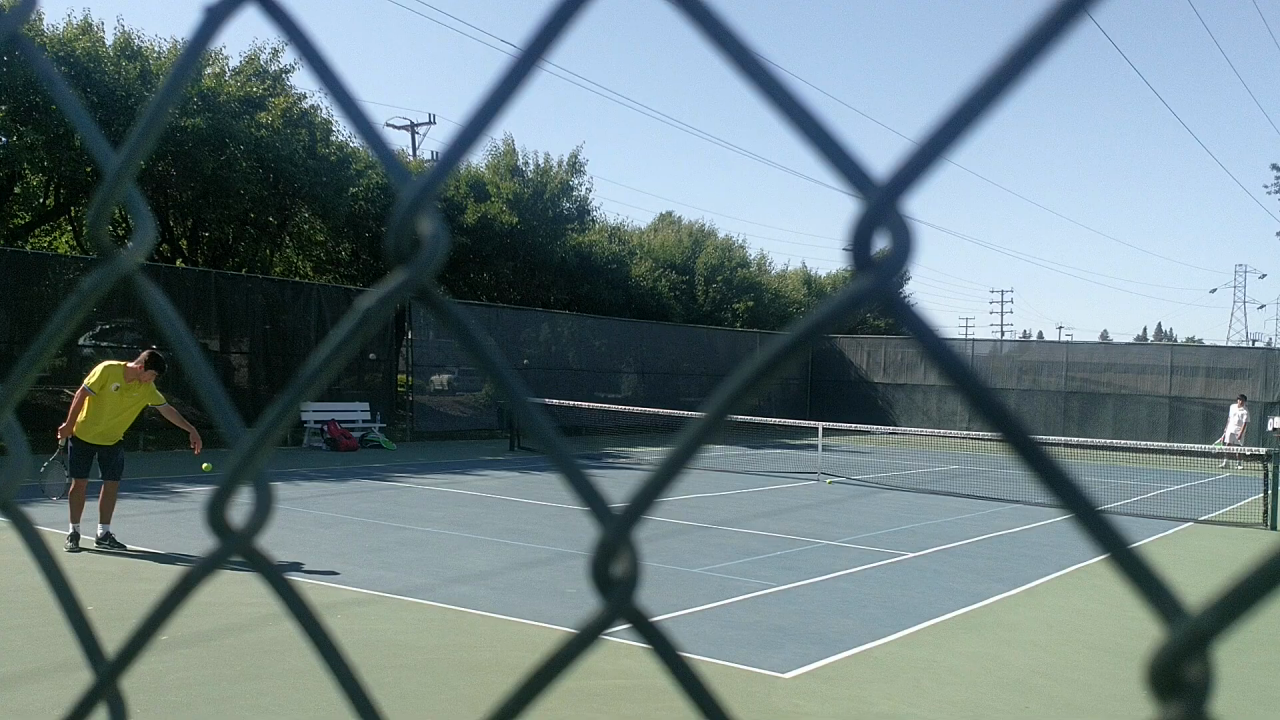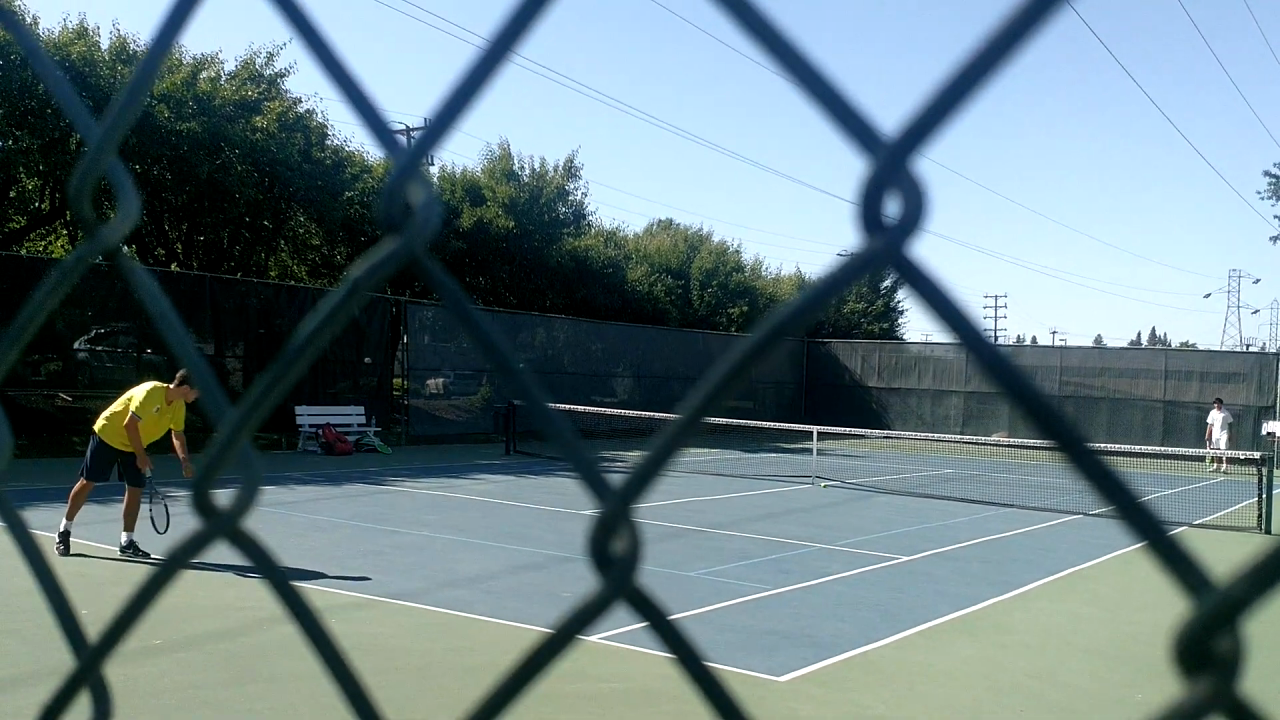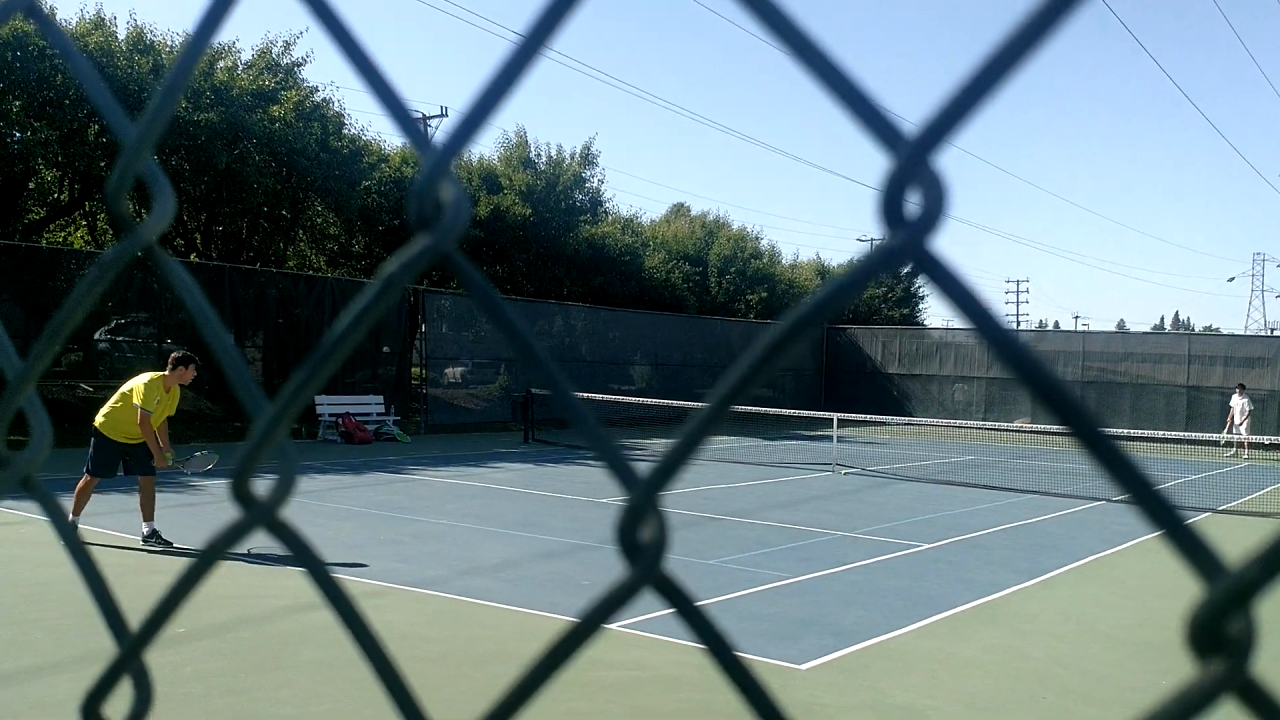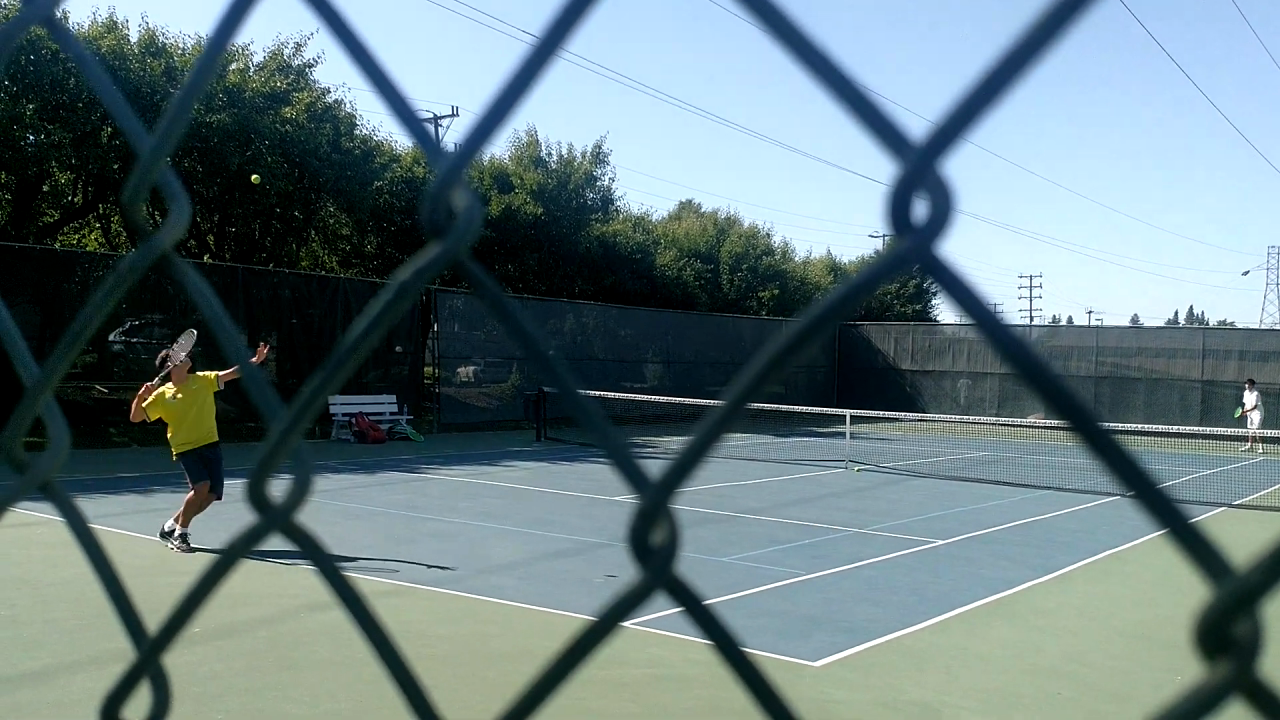
dt=1s
person 1, frame 1
left shoulder: (146, 387)
right shoulder: (108, 369)
left elbow: (166, 409)
right elbow: (82, 394)
left wrist: (192, 430)
right wrist: (69, 424)
left hip: (112, 440)
right hip: (83, 435)
left knee: (112, 483)
right knee: (79, 482)
left ankle: (103, 534)
right ankle: (74, 533)
person 1, frame 2
left shoulder: (179, 406)
right shoulder: (150, 392)
left elbow: (178, 435)
right elbow: (129, 425)
left wrist: (185, 460)
right wrist: (142, 457)
left hip: (135, 446)
right hip: (107, 436)
left knee: (135, 490)
right knee: (87, 482)
left ankle: (127, 542)
right ankle: (64, 531)
person 1, frame 3
left shoulder: (175, 391)
right shoulder: (148, 383)
left elbow: (161, 420)
right elbow: (143, 423)
left wrist: (166, 448)
right wrist: (157, 454)
left hip: (137, 438)
right hip: (109, 432)
left knee: (148, 480)
right knee: (92, 478)
left ankle: (149, 532)
right ankle: (72, 523)
person 1, frame 4
left shoulder: (204, 379)
right shoulder: (163, 395)
left elbow: (234, 372)
right elbow: (135, 417)
left wrist: (256, 360)
right wrist: (142, 394)
left hip: (212, 446)
right hip: (188, 450)
left knee: (210, 495)
right knee: (202, 488)
left ankle: (170, 527)
right ankle: (179, 532)
